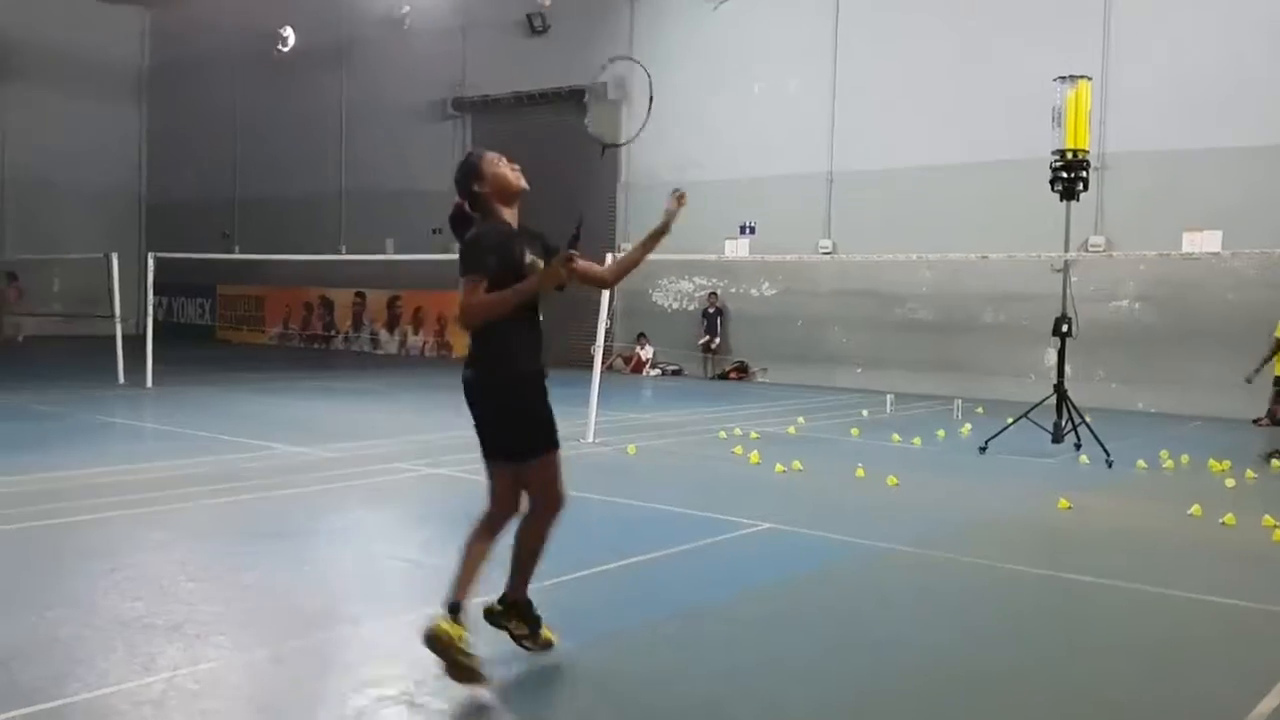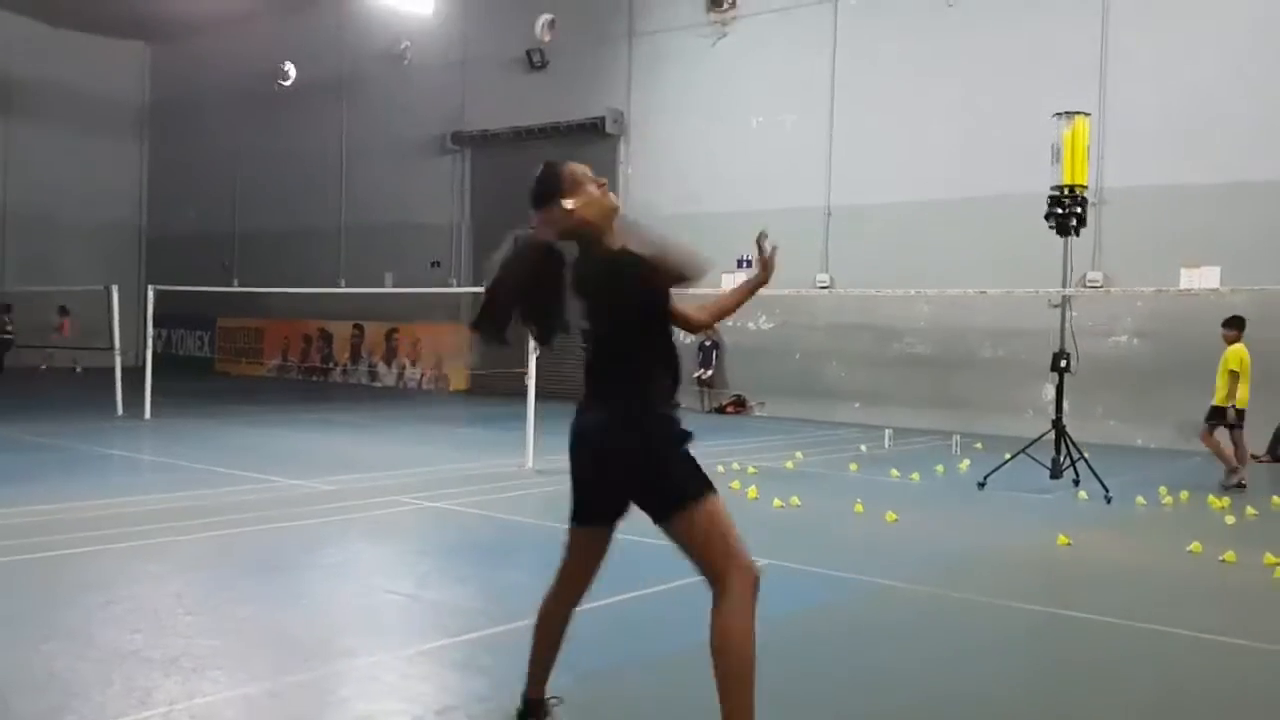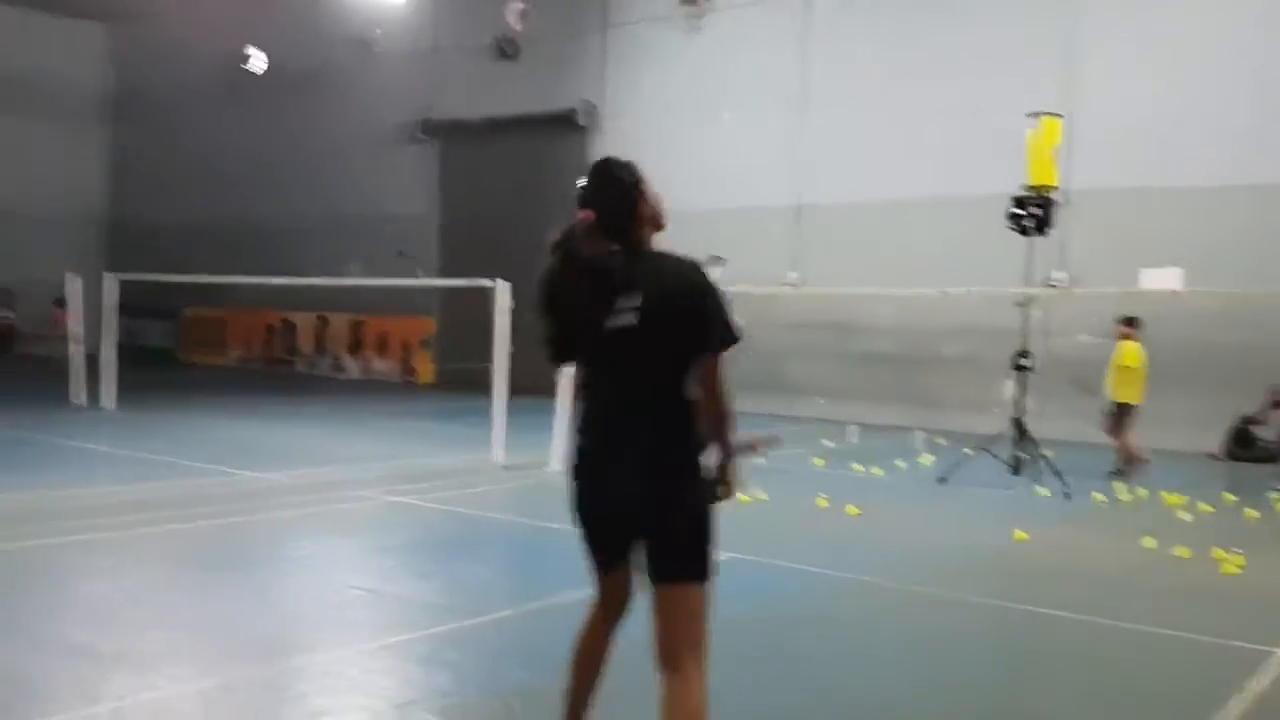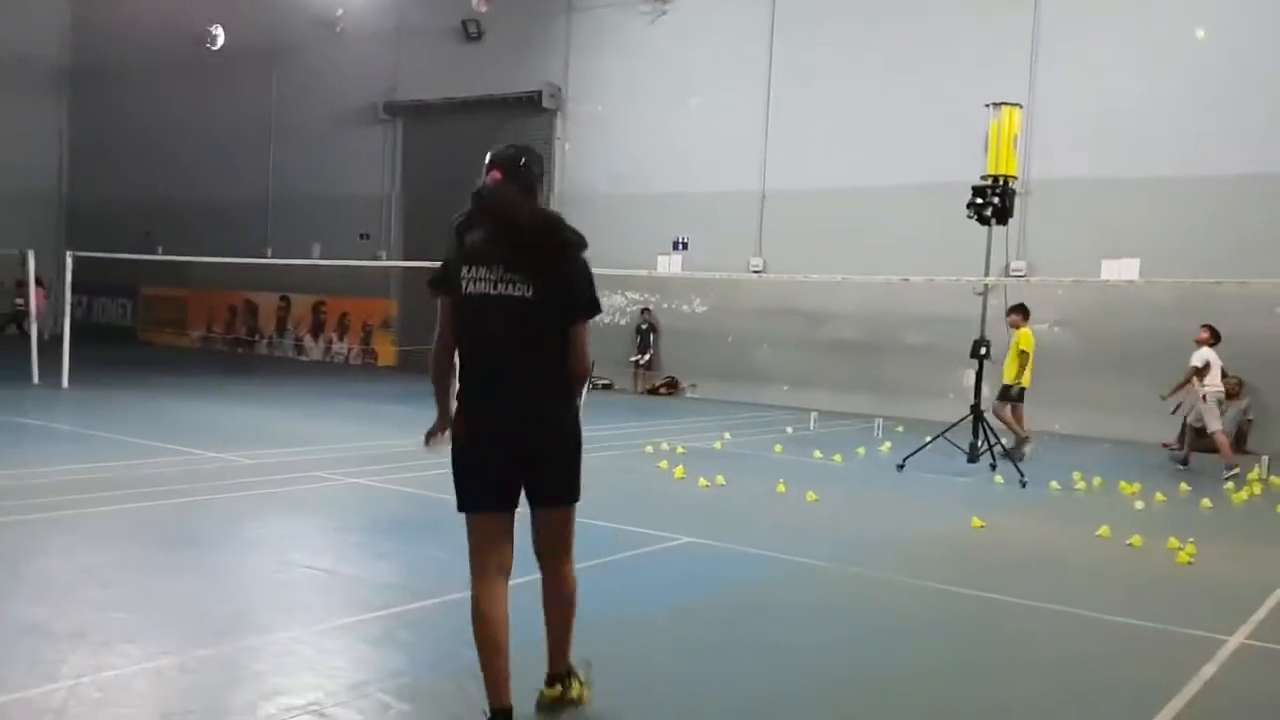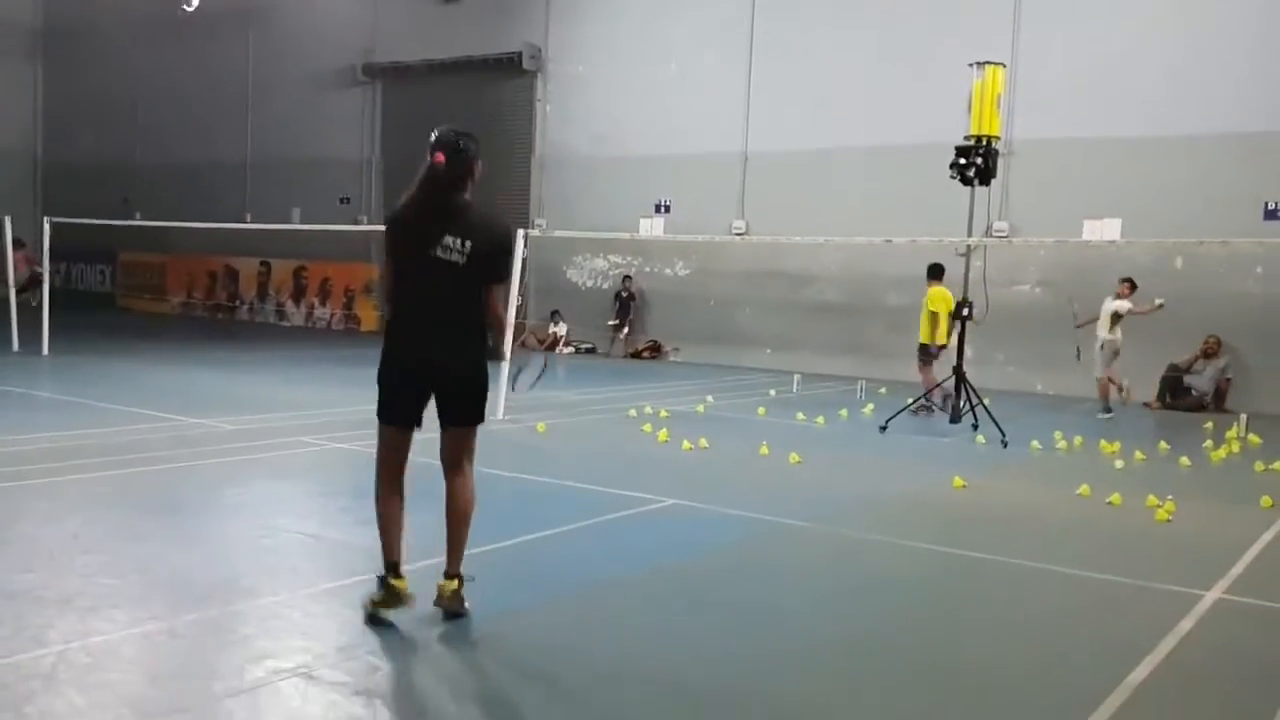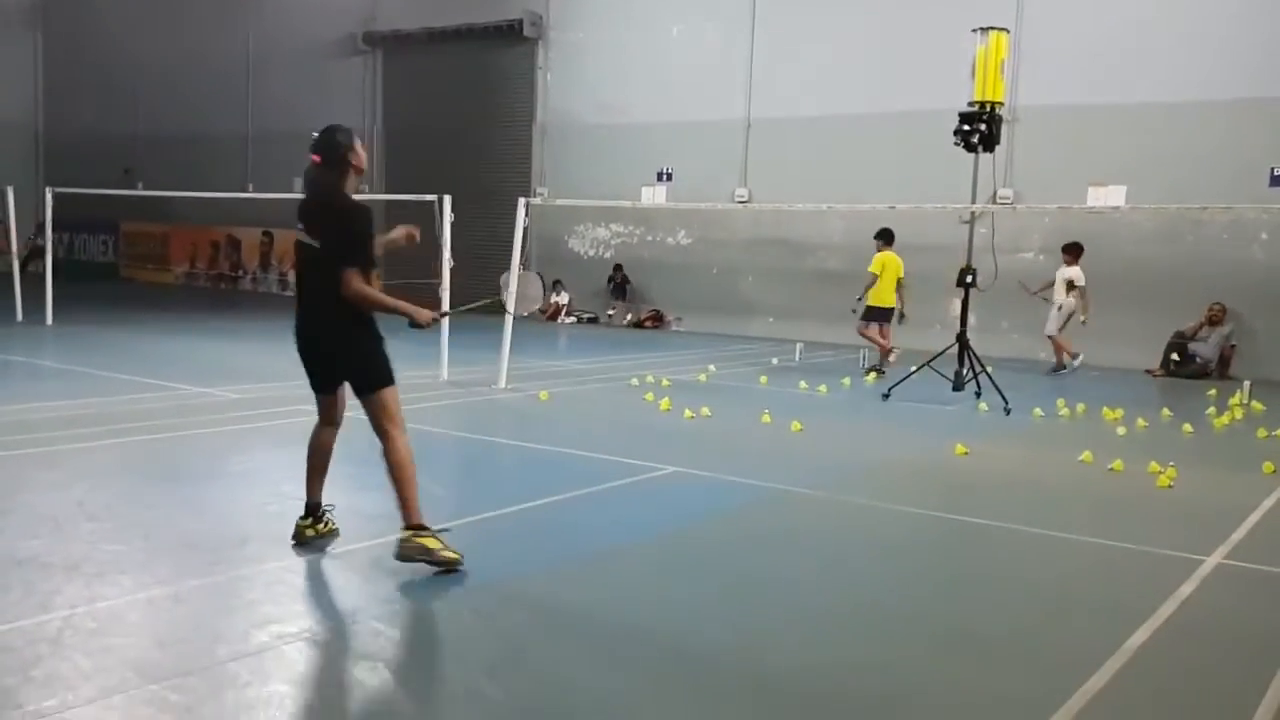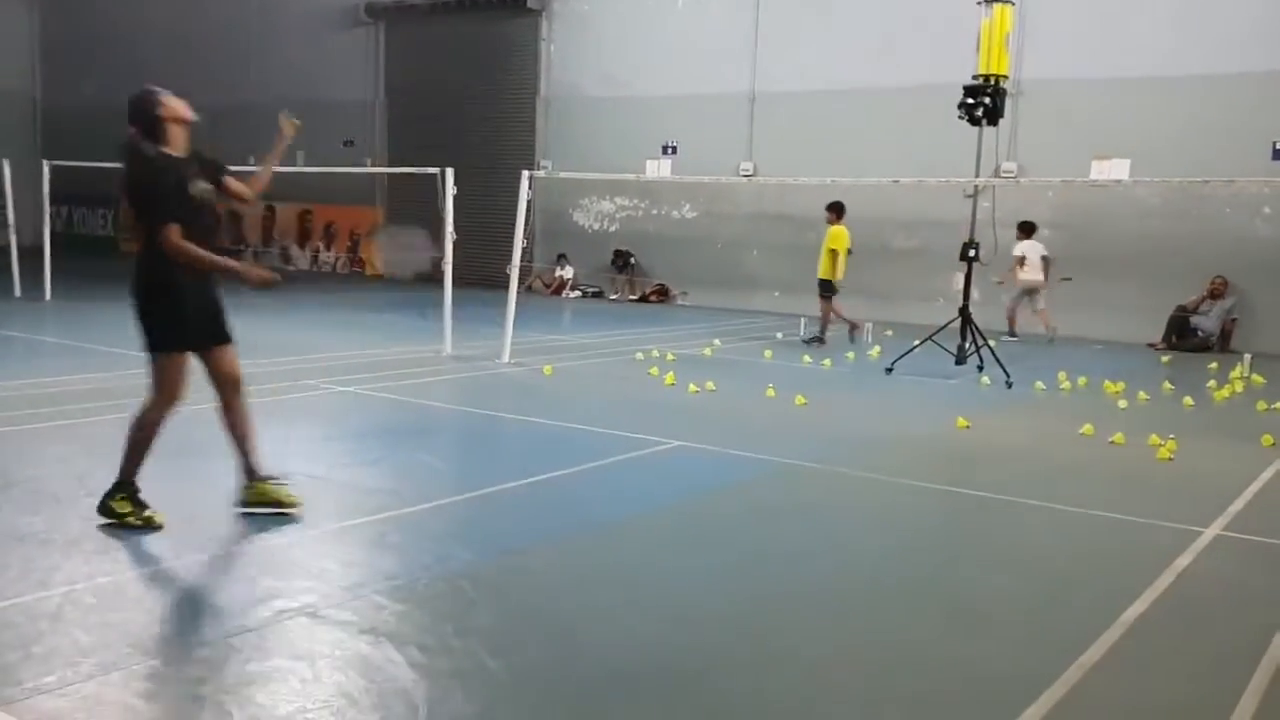
dt=0.5s
person 1, frame 1
left shoulder: (528, 239)
right shoulder: (483, 236)
left elbow: (608, 278)
right elbow: (470, 315)
left wrist: (661, 230)
right wrist: (535, 284)
left hip: (515, 381)
right hip: (503, 381)
left knee: (503, 506)
right knee: (547, 499)
left ankle: (453, 618)
right ankle: (512, 602)
person 1, frame 2
left shoulder: (619, 262)
right shoulder: (601, 266)
left elbow: (697, 319)
left wrist: (756, 282)
left hip: (600, 434)
right hip: (637, 433)
left knee: (571, 582)
right knee: (738, 577)
person 1, frame 3
left shoulder: (581, 285)
right shoulder: (684, 279)
right elbow: (710, 394)
right wrist: (724, 460)
left hip: (598, 473)
right hip: (669, 476)
left knee: (610, 607)
right knee: (684, 662)
person 1, frame 4
left shoulder: (463, 257)
right shoulder: (564, 259)
left elbow: (443, 350)
right elbow: (579, 362)
left wrist: (445, 412)
left hip: (480, 427)
right hip: (549, 425)
left knee: (489, 572)
right knee: (556, 561)
person 1, frame 5
left shoulder: (409, 217)
right shoulder: (493, 233)
left elbow: (388, 292)
right elbow: (494, 311)
right wrist: (496, 340)
left hip: (405, 355)
right hip: (462, 361)
left knee: (389, 469)
right knee: (459, 470)
left ankle: (393, 577)
right ankle: (451, 581)
person 1, frame 6
left shoulder: (316, 206)
right shoulder: (353, 213)
right elbow: (352, 288)
left wrist: (389, 240)
right wrist: (411, 311)
left hip: (311, 331)
right hip: (350, 332)
left knee: (328, 420)
right knee: (392, 430)
left ankle: (311, 518)
right ankle: (416, 532)
person 1, frame 7
left shoulder: (198, 163)
right shoulder: (155, 171)
left elbow: (248, 192)
right elbow: (172, 245)
left wrist: (280, 146)
right wrist: (240, 270)
left hip: (198, 289)
right hip: (163, 292)
left knee: (231, 382)
right knee: (167, 397)
left ankle: (253, 479)
right ankle: (120, 493)
